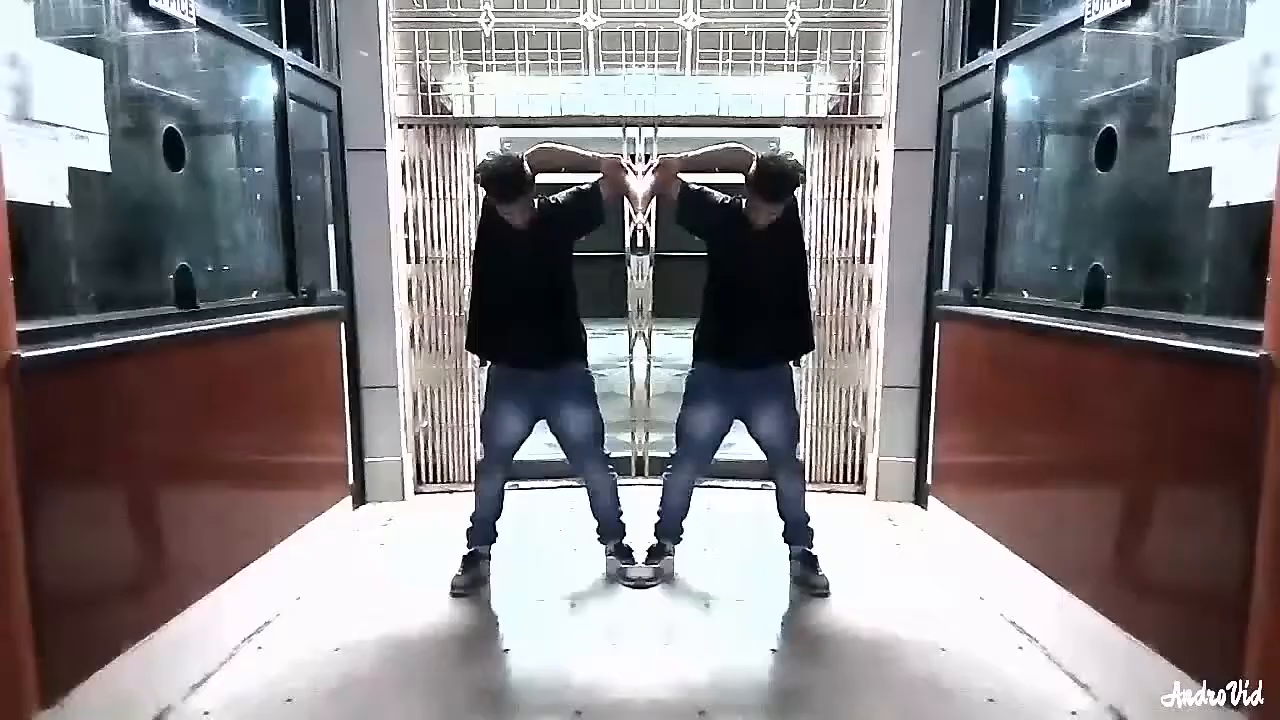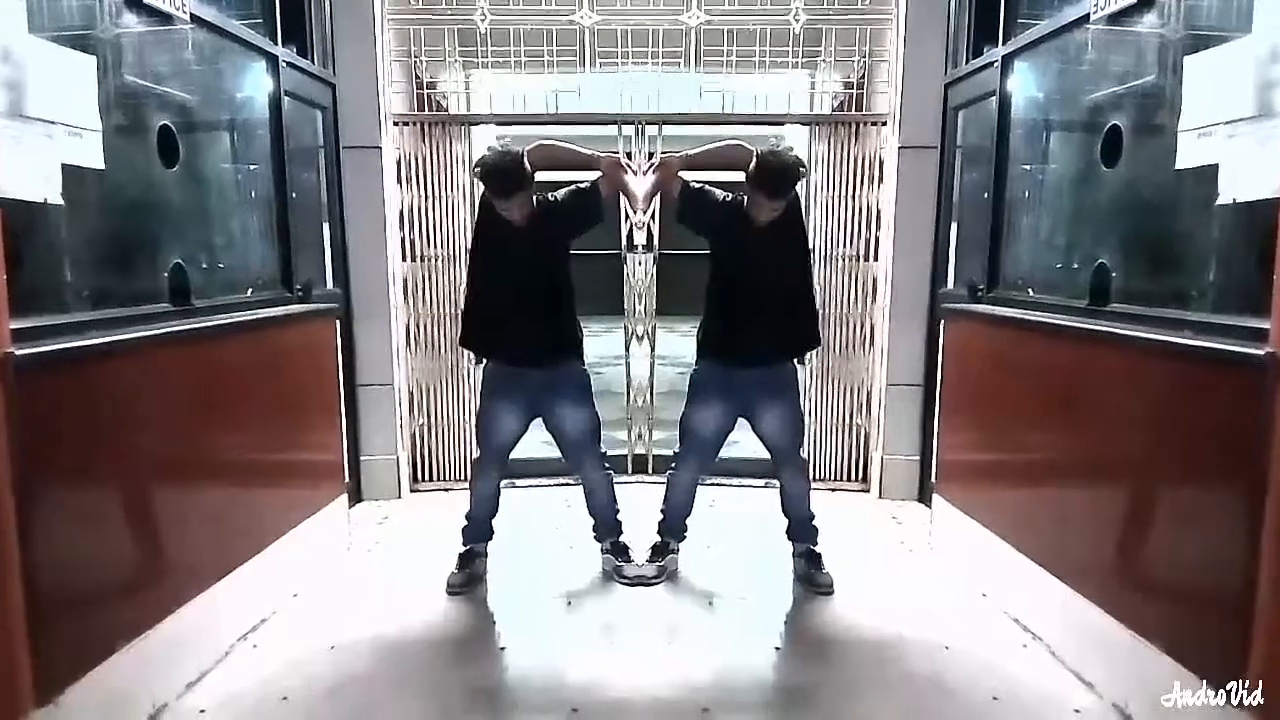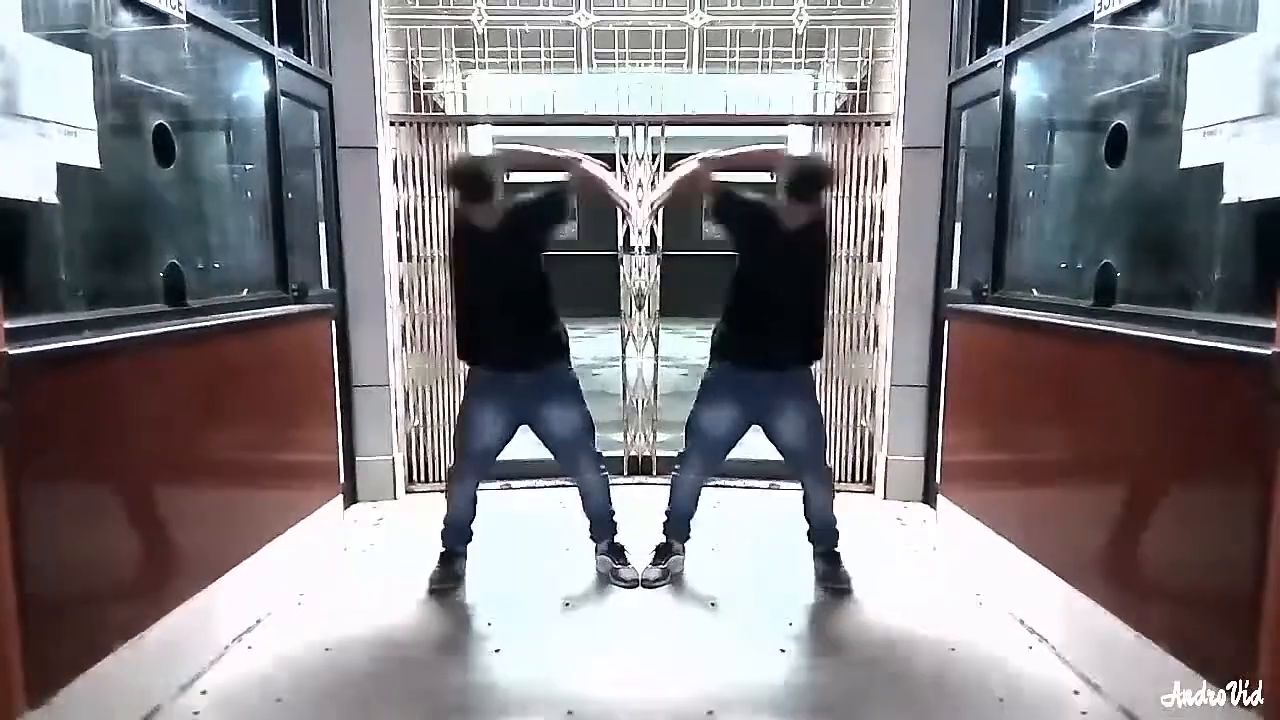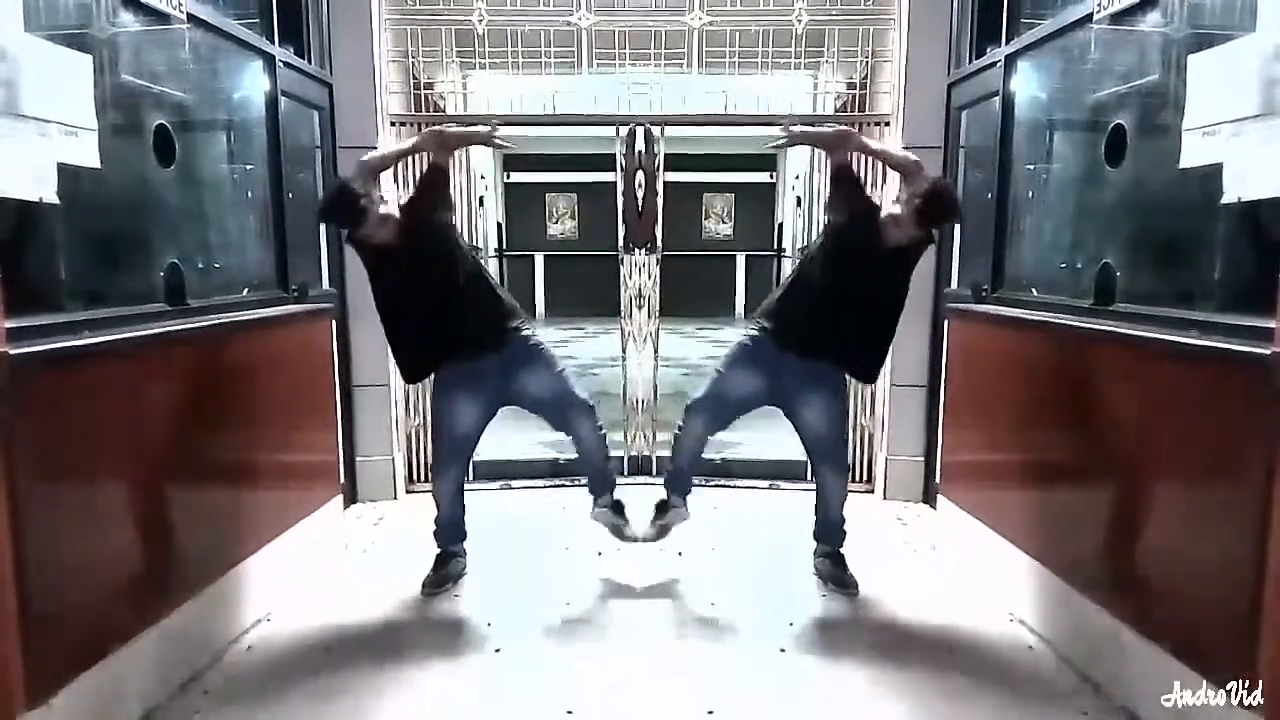
dt=0.7s
person 1, frame 1
left shoulder: (559, 214)
right shoulder: (490, 215)
left elbow: (614, 184)
right elbow: (536, 155)
left wrist: (607, 166)
right wrist: (597, 161)
left hip: (566, 370)
right hip: (510, 373)
left knee: (595, 465)
right knee: (493, 466)
left ankle: (615, 546)
right ankle: (478, 553)
person 1, frame 2
left shoulder: (556, 211)
right shoulder: (487, 212)
left elbow: (610, 182)
right elbow: (535, 151)
left wrist: (605, 164)
right wrist: (595, 159)
left hip: (562, 368)
right hip: (506, 370)
left knee: (590, 463)
right knee: (488, 465)
left ankle: (612, 545)
right ankle: (474, 552)
person 1, frame 3
left shoulder: (524, 217)
right shoulder: (463, 225)
left hip: (548, 371)
right hip: (491, 377)
left knee: (586, 465)
right knee: (466, 470)
left ankle: (606, 546)
right ankle: (452, 553)
person 1, frame 4
left shoulder: (424, 213)
right shoulder: (369, 248)
right elbow: (364, 168)
left wrist: (471, 136)
left hip: (512, 345)
right hip: (458, 368)
left knee: (579, 417)
right knee: (448, 466)
left ankle: (605, 499)
right ankle: (451, 552)
person 2, frame 1
left shoulder: (789, 216)
right shoulder: (720, 213)
left elbow: (744, 156)
right elbow: (666, 178)
left wrist: (681, 162)
right wrist: (668, 168)
left hip: (770, 372)
right hip: (713, 369)
left knee: (787, 467)
right knee: (685, 465)
left ankle: (801, 552)
right ankle: (664, 546)
person 2, frame 2
left shoulder: (792, 212)
right shoulder: (722, 211)
left elbow: (744, 152)
right elbow: (667, 178)
left wrist: (684, 160)
right wrist: (670, 166)
left hip: (774, 370)
right hip: (716, 368)
left knee: (791, 465)
right knee: (688, 463)
left ankle: (805, 551)
right ankle: (667, 544)
person 2, frame 3
left shoulder: (818, 225)
right shoulder: (755, 217)
right elbow: (703, 175)
left hip: (789, 377)
right hip: (732, 370)
left knee: (814, 470)
right knee: (694, 464)
left ankle: (827, 552)
right ankle: (673, 546)
person 2, frame 4
left shoulder: (910, 249)
right shoulder: (855, 213)
left hip: (820, 368)
right hip: (767, 345)
left knee: (831, 465)
right knee: (700, 417)
left ankle: (828, 551)
right ankle: (674, 499)
